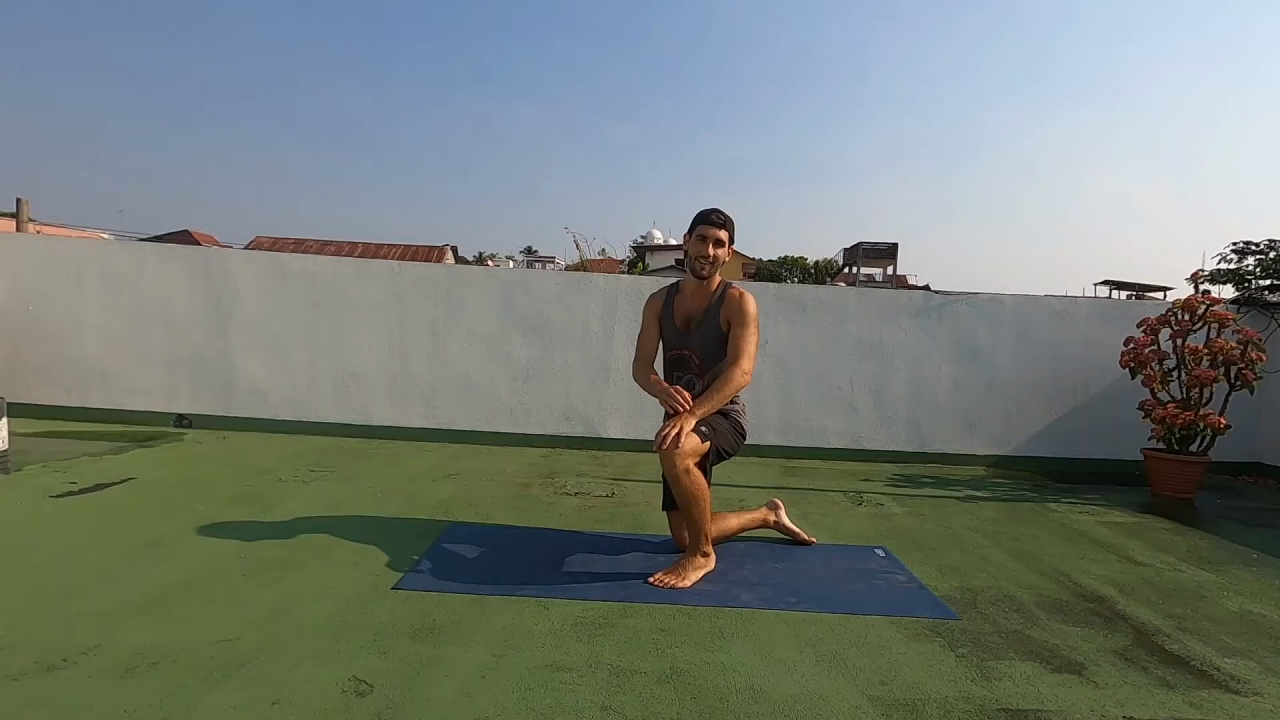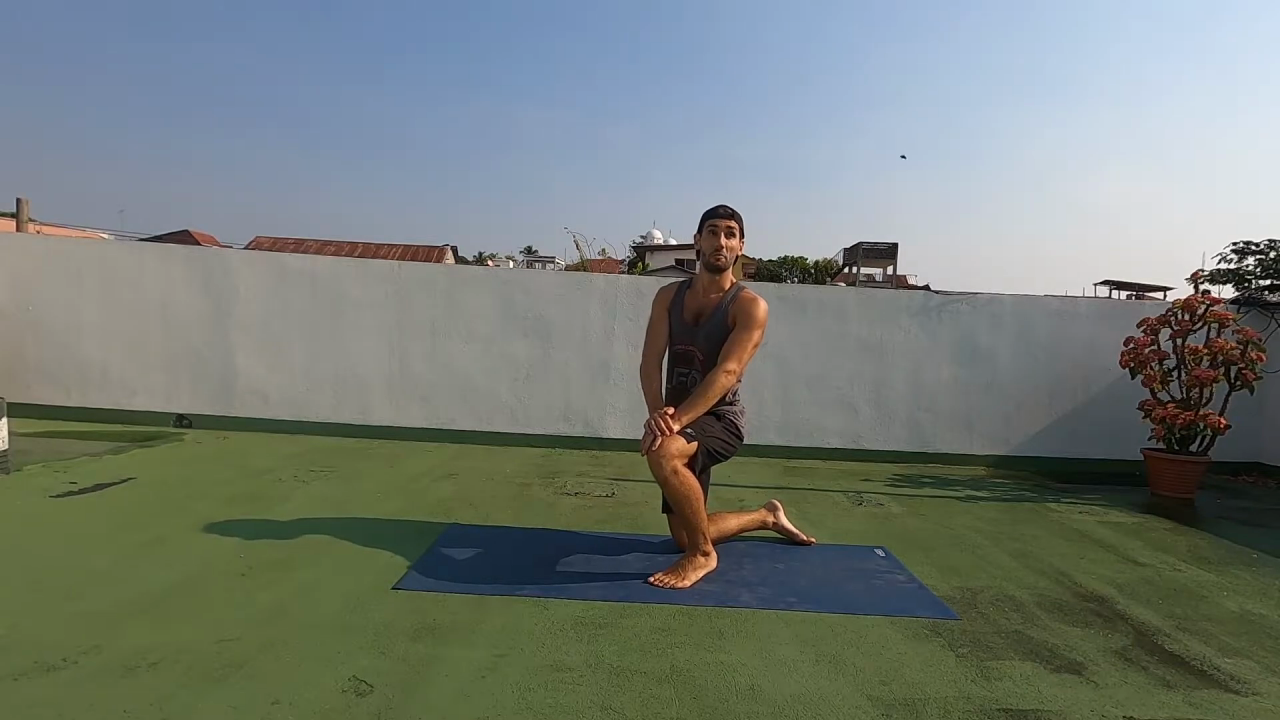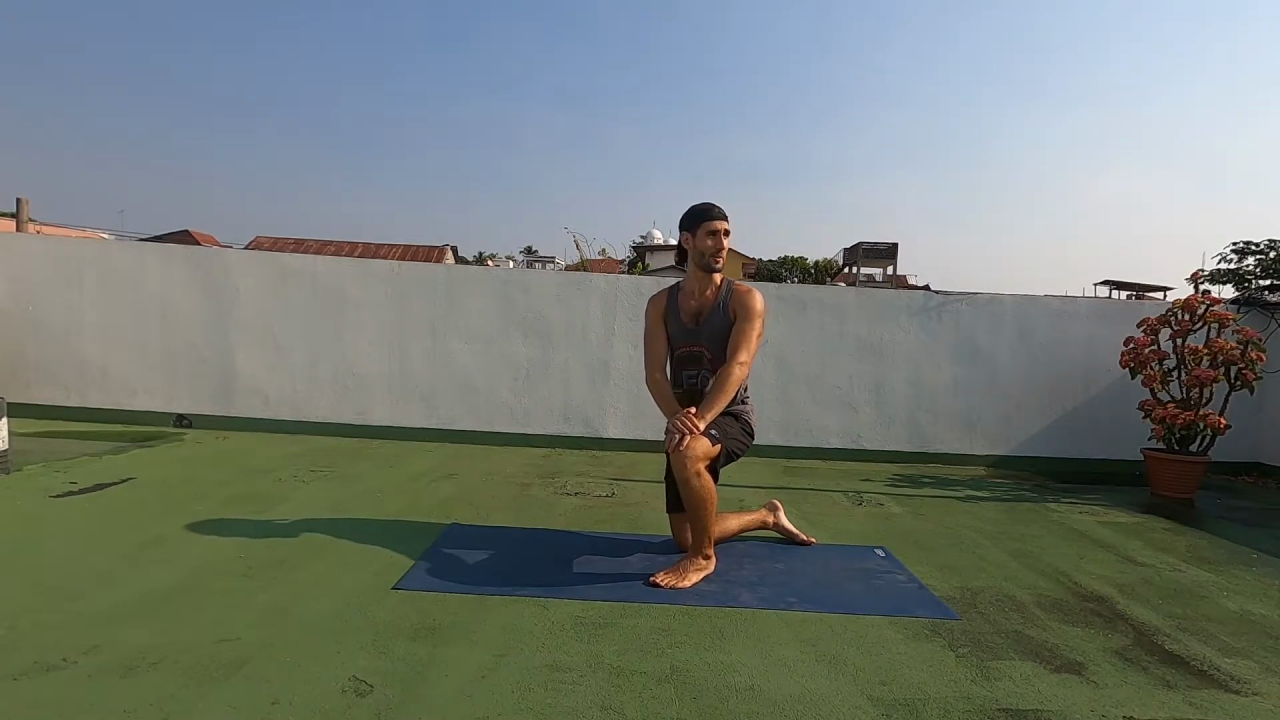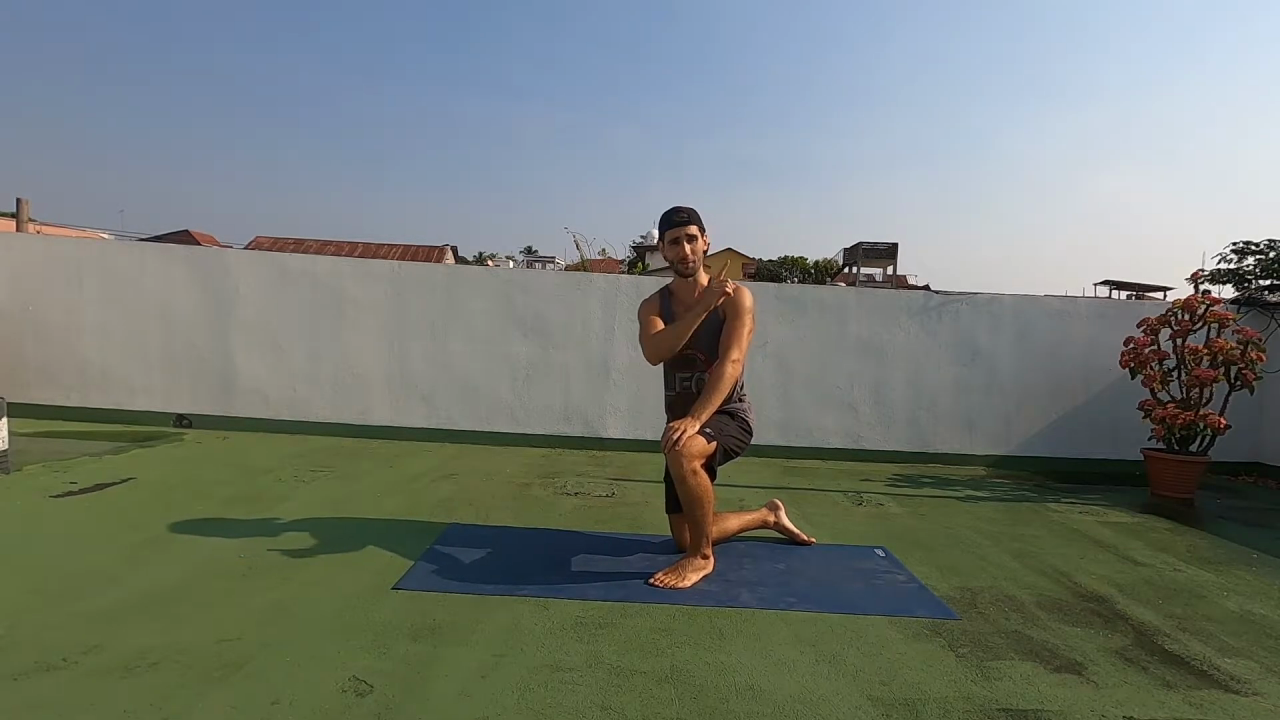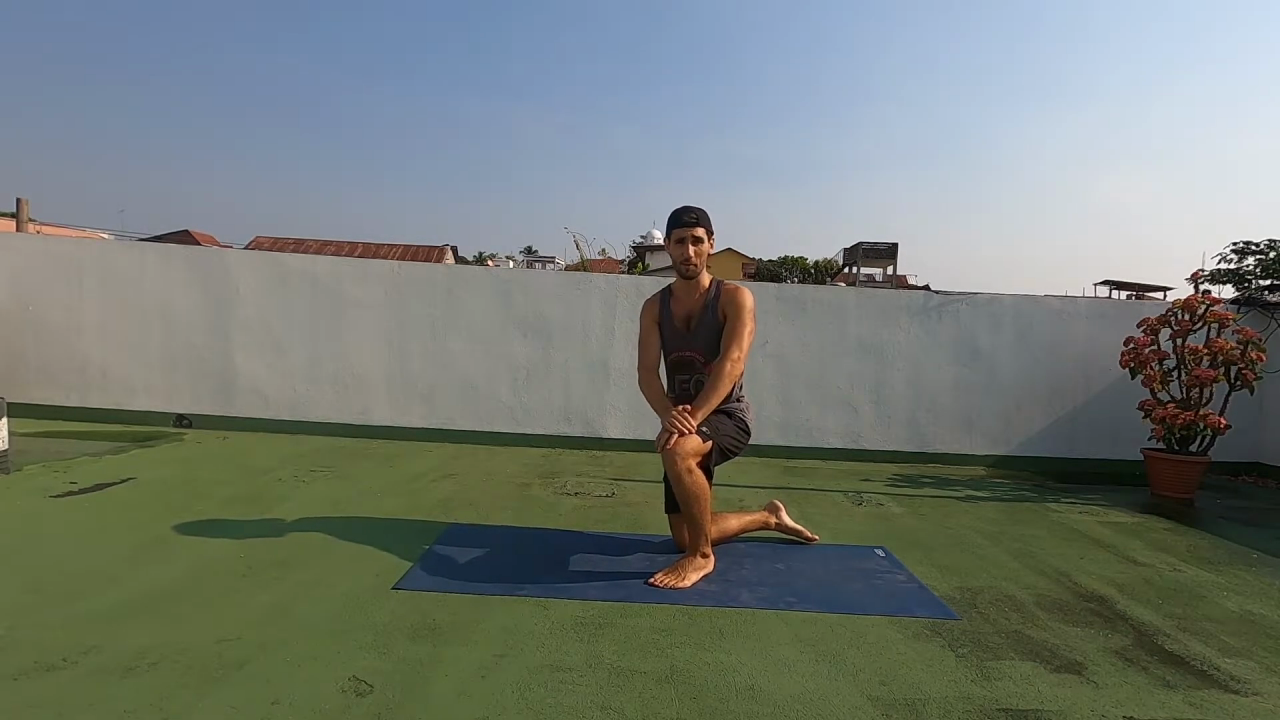
dt=1s
person 1, frame 1
left shoulder: (738, 302)
right shoulder: (659, 301)
left elbow: (740, 372)
right elbow: (641, 365)
left wrist: (690, 416)
right wrist: (665, 392)
left hip: (723, 418)
right hip: (683, 421)
left knee: (676, 452)
right knee: (683, 535)
left ankle: (702, 556)
right ankle: (768, 515)
person 1, frame 2
left shoulder: (750, 306)
right shoulder: (669, 296)
left elbow: (726, 373)
right elbow: (650, 363)
left wrist: (676, 421)
right wrist: (657, 413)
left hip: (720, 419)
right hip: (683, 423)
left knee: (662, 453)
right knee: (684, 535)
left ankle: (703, 555)
right ankle: (768, 517)
person 1, frame 3
left shoulder: (745, 299)
right shoulder: (660, 304)
left elbow: (738, 367)
right elbow: (655, 372)
left wrist: (701, 420)
right wrist: (676, 416)
left hip: (730, 418)
right hip: (685, 423)
left knee: (687, 453)
right knee: (684, 537)
left ankle: (703, 558)
right ankle: (767, 517)
person 1, frame 4
left shoulder: (737, 297)
right shoulder: (652, 306)
left elbow: (730, 363)
right elbow: (655, 353)
left wrist: (694, 421)
right wrist: (706, 305)
left hip: (728, 417)
right hip: (682, 422)
left knee: (682, 451)
right knee: (684, 537)
left ankle: (701, 557)
right ankle: (767, 516)
person 1, frame 5
left shoulder: (735, 298)
right shoulder: (654, 307)
left elbow: (732, 363)
right elbow: (647, 372)
left wrist: (692, 418)
right wrist: (668, 415)
left hip: (727, 416)
right hip: (685, 421)
left knee: (677, 451)
right knee: (684, 537)
left ankle: (702, 557)
right ankle: (768, 517)
